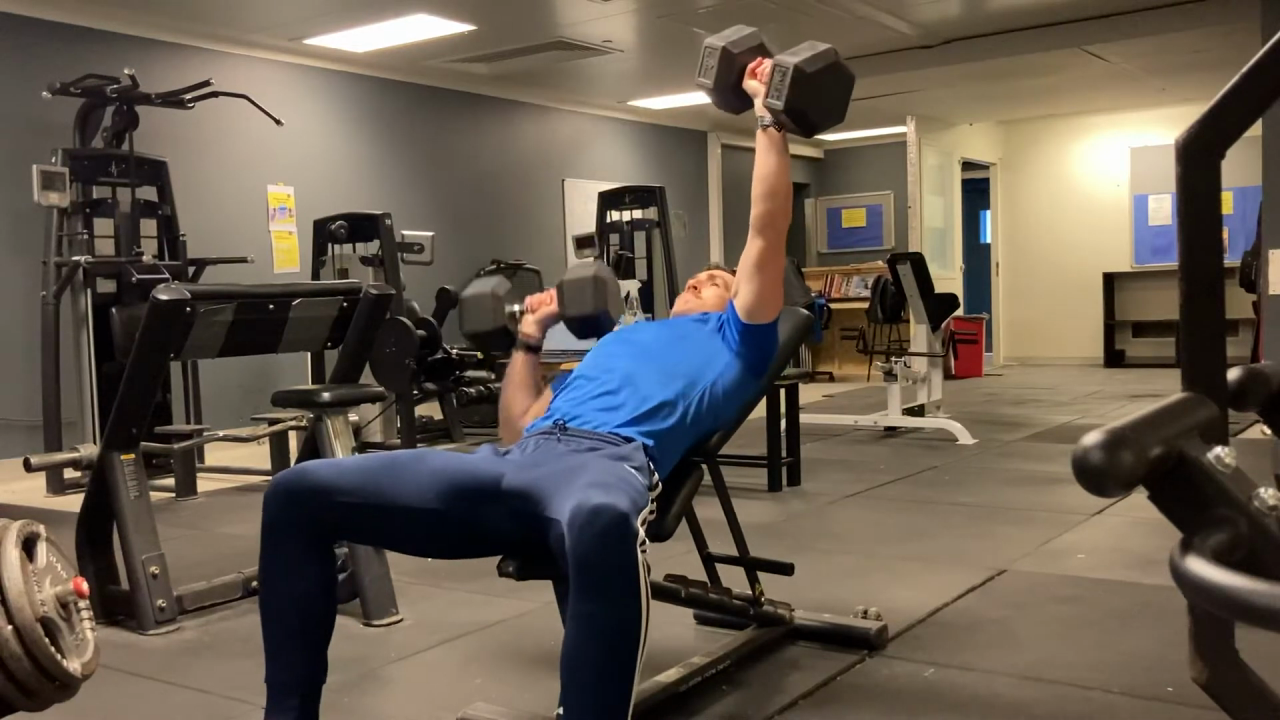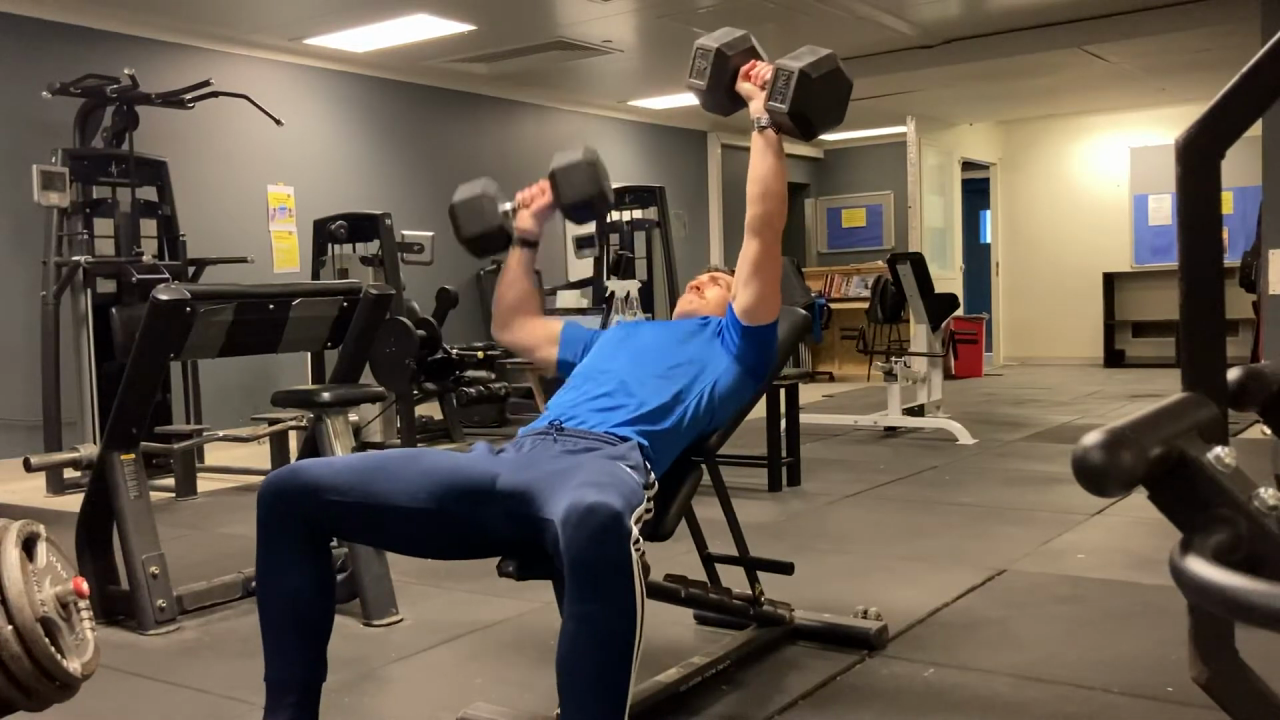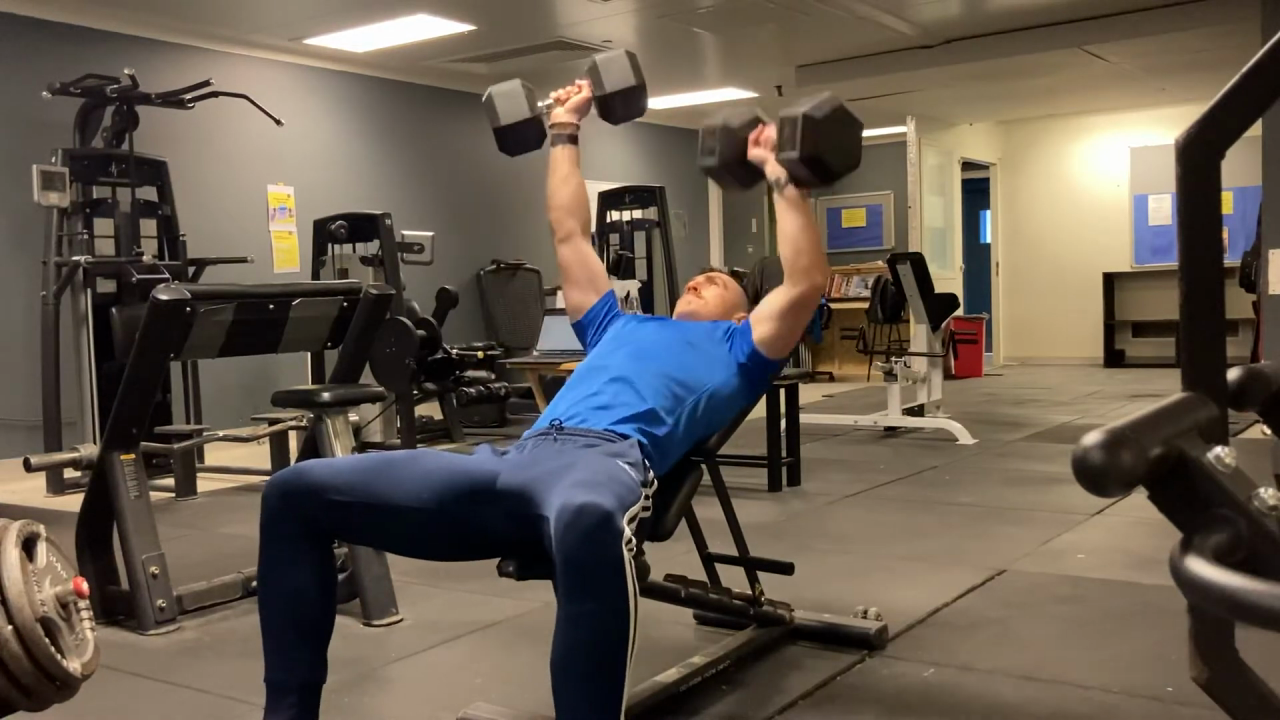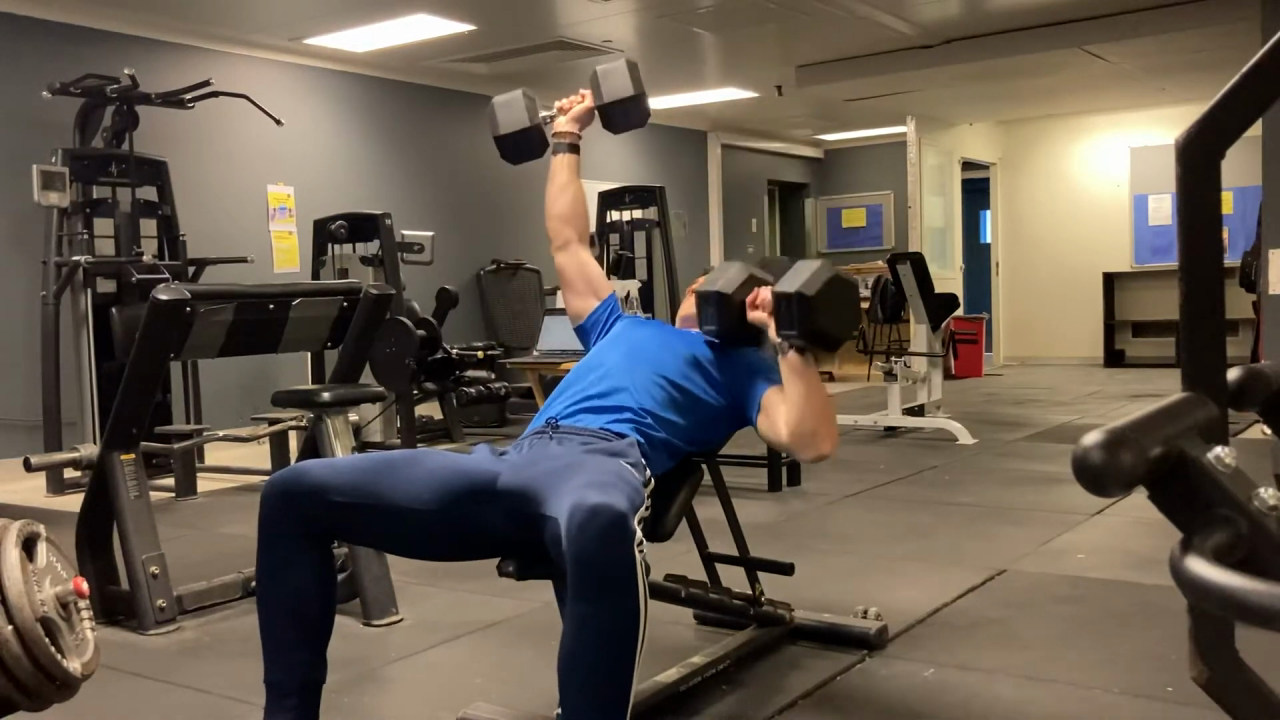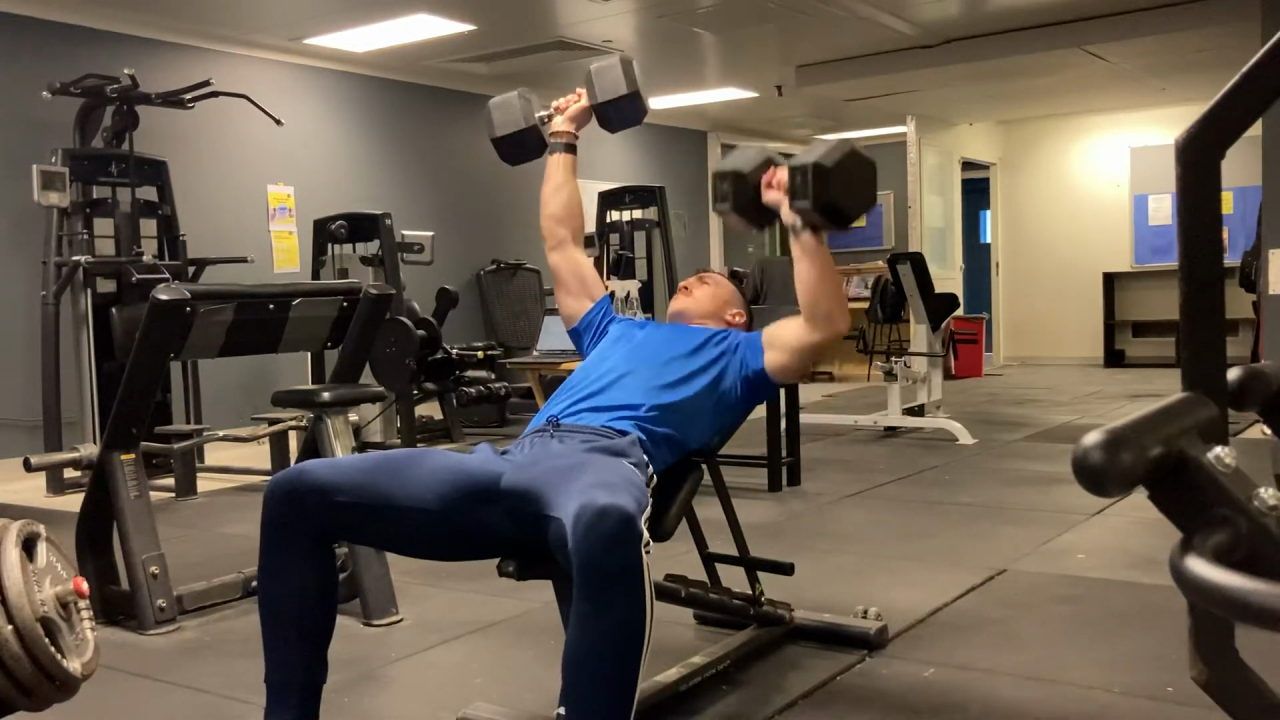
dt=0.5s
person 1, frame 1
left shoulder: (734, 340)
right shoulder: (614, 341)
left elbow: (766, 234)
left wrist: (768, 117)
right wrist: (530, 335)
left hip: (611, 461)
right hip: (516, 463)
left knee: (601, 523)
right knee: (298, 493)
person 1, frame 2
left shoulder: (733, 344)
right shoulder: (617, 336)
left elbow: (762, 235)
right elbow: (512, 329)
left wrist: (764, 119)
right wrist: (527, 234)
left hip: (609, 460)
right hip: (512, 458)
left knee: (594, 521)
right knee: (291, 492)
person 1, frame 3
left shoulder: (736, 348)
right shoulder: (620, 327)
left elbow: (803, 288)
right elbow: (570, 235)
left wrist: (782, 173)
right wrist: (565, 130)
left hip: (607, 460)
right hip: (514, 459)
left knee: (587, 522)
right knee: (297, 492)
person 1, frame 4
left shoulder: (742, 366)
right shoulder: (622, 329)
left elbow: (813, 440)
right elbow: (568, 243)
left wrist: (786, 337)
right wrist: (567, 137)
left hip: (605, 458)
right hip: (512, 459)
left knee: (598, 523)
right knee: (295, 493)
person 1, frame 5
left shoulder: (738, 355)
right shoulder: (616, 332)
left elbow: (823, 324)
right elbow: (562, 243)
left wrist: (796, 213)
right wrist: (564, 138)
left hip: (605, 460)
right hip: (509, 459)
left knee: (606, 525)
right knee: (297, 493)
